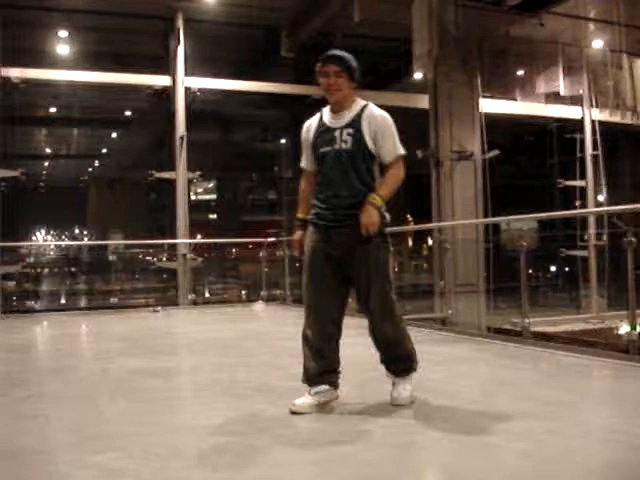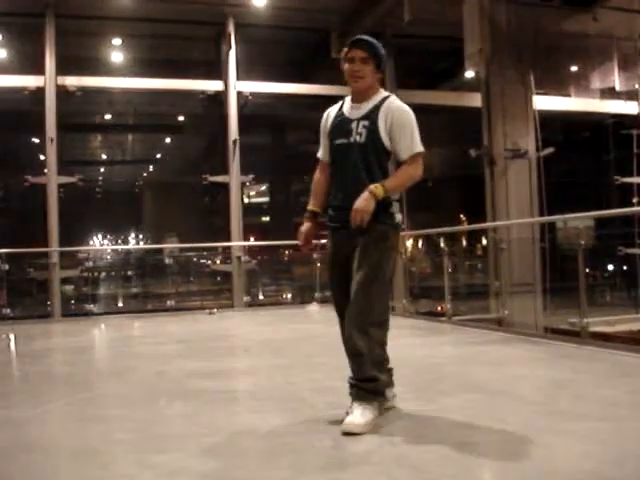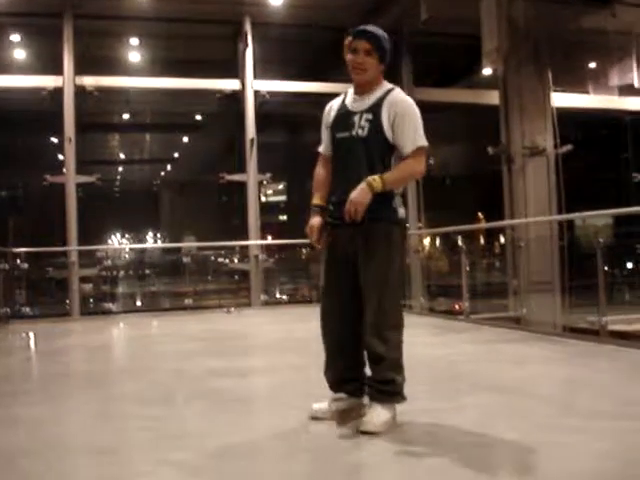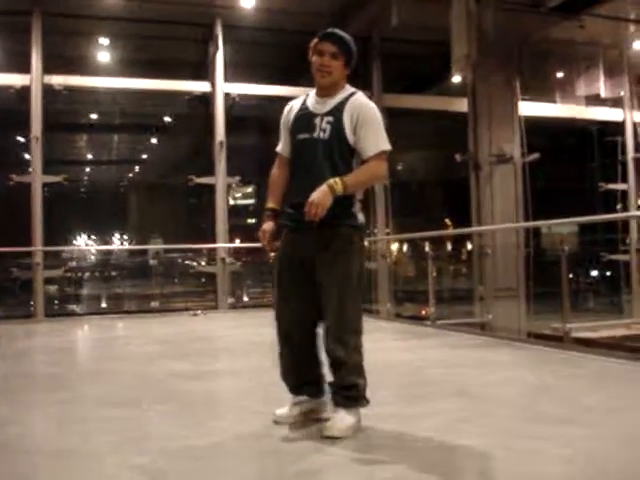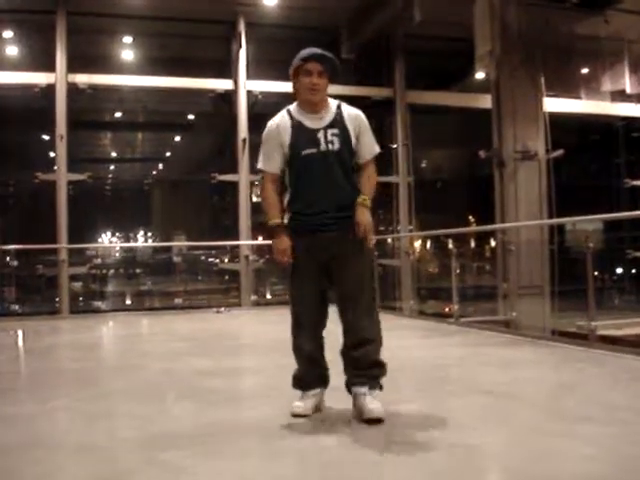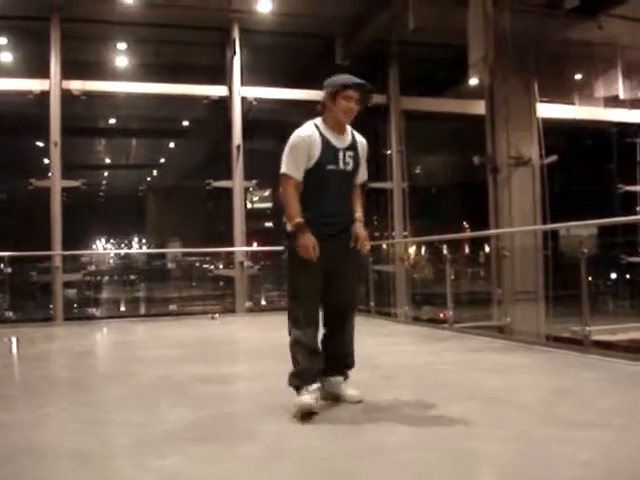
dt=0.7s
person 1, frame 1
left shoulder: (375, 118)
right shoulder: (312, 127)
left elbow: (396, 168)
left wrist: (374, 203)
right wrist: (301, 223)
left hip: (363, 227)
right hip: (322, 229)
left knee: (378, 304)
right knee: (318, 310)
left ankle: (402, 372)
right ankle: (321, 383)
person 1, frame 2
left shoulder: (394, 111)
right shoulder: (332, 115)
left elbow: (414, 167)
left wrist: (374, 192)
right wrist: (311, 215)
left hip: (378, 225)
right hip: (340, 225)
left knee: (365, 311)
right knee: (348, 311)
left ankle: (367, 397)
right ankle: (380, 386)
person 1, frame 3
left shoulder: (397, 103)
right shoulder: (334, 108)
left elbow: (417, 163)
left wrist: (371, 185)
right wrist: (317, 210)
left hip: (381, 222)
right hip: (339, 223)
left knee: (380, 313)
right knee: (336, 312)
left ankle: (384, 398)
right ankle: (347, 391)
person 1, frame 4
left shoulder: (360, 108)
right shoulder: (294, 109)
left elbow: (378, 167)
left wrist: (333, 186)
right wrist: (271, 213)
left hip: (339, 228)
right hip: (295, 227)
left knee: (341, 319)
right knee: (292, 317)
left ankle: (348, 403)
right ankle: (308, 394)
person 1, frame 5
left shoulder: (352, 117)
right shoulder: (279, 127)
left elbow: (367, 166)
right elbow: (268, 182)
left wrist: (364, 203)
right wrist: (278, 229)
left hip: (348, 230)
right hip: (303, 234)
left knee: (360, 309)
right knee: (306, 315)
left ankle: (365, 386)
right ankle: (312, 386)
person 1, frame 6
left shoulder: (359, 143)
right shoulder: (305, 137)
right elbow: (288, 187)
left wrist: (358, 222)
right wrist: (301, 230)
left hip: (344, 240)
right hip: (308, 238)
left knee: (343, 310)
right knee: (304, 312)
left ankle: (334, 377)
right ankle: (307, 384)
